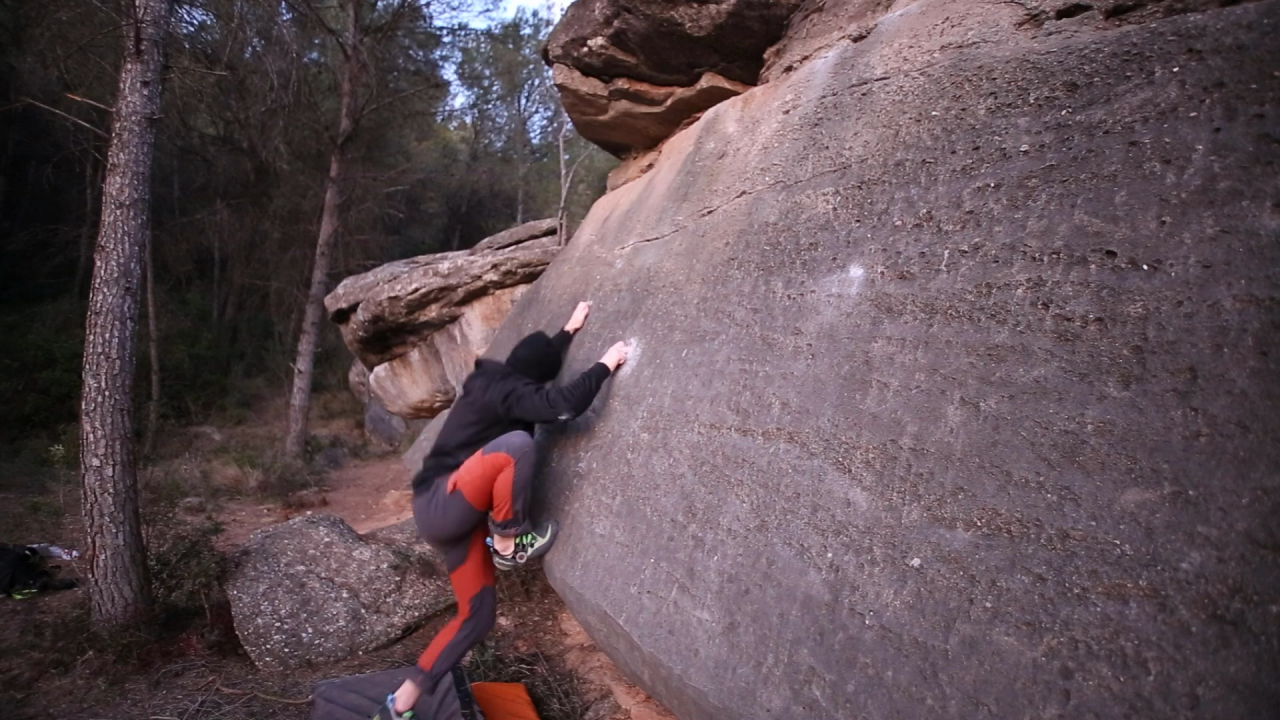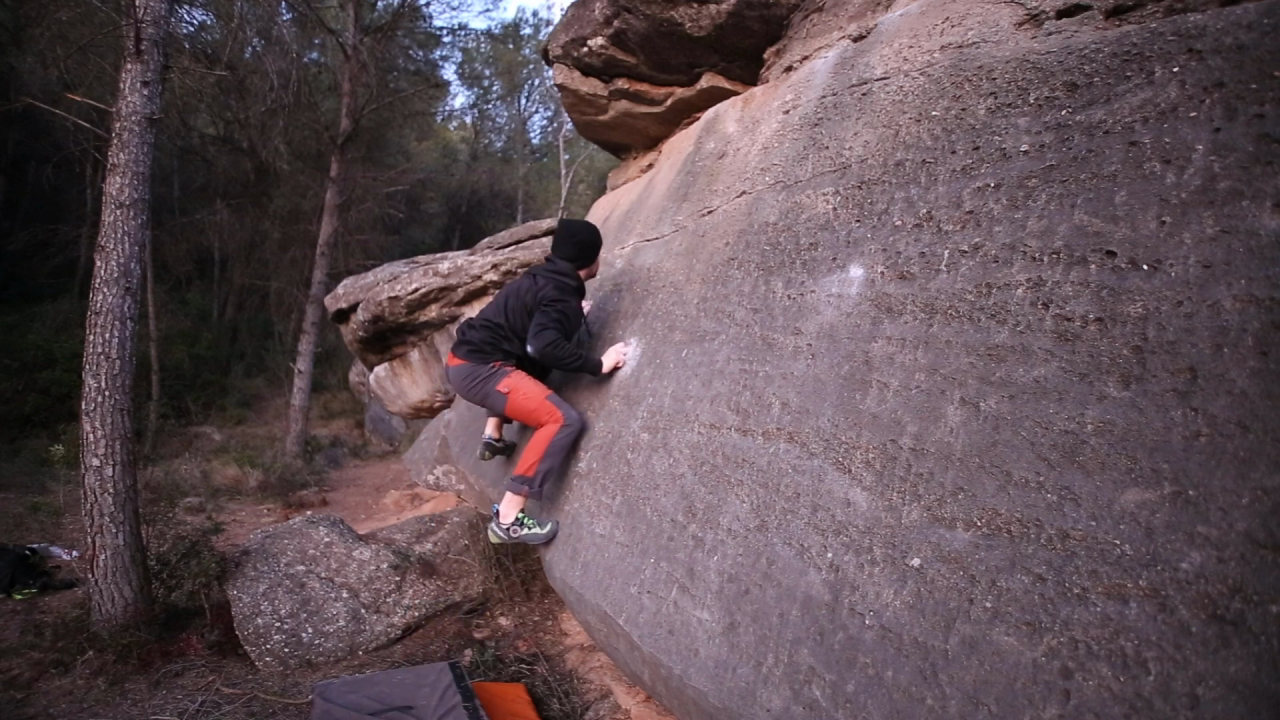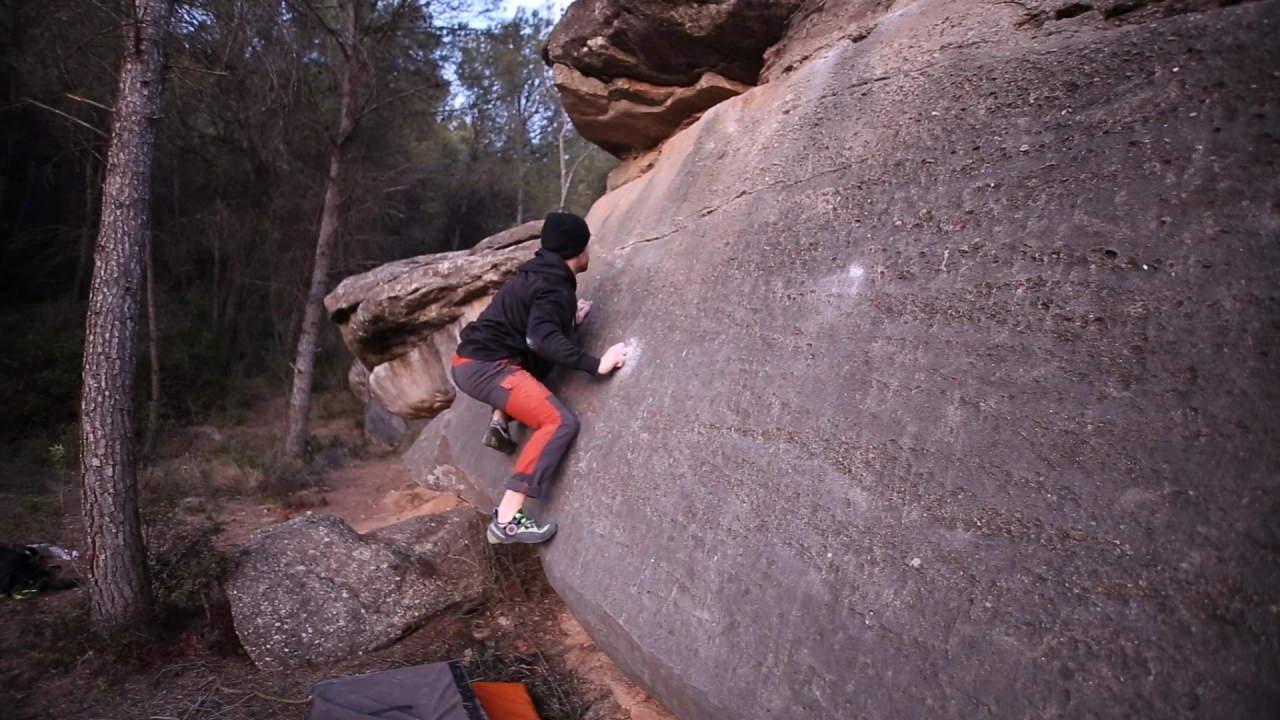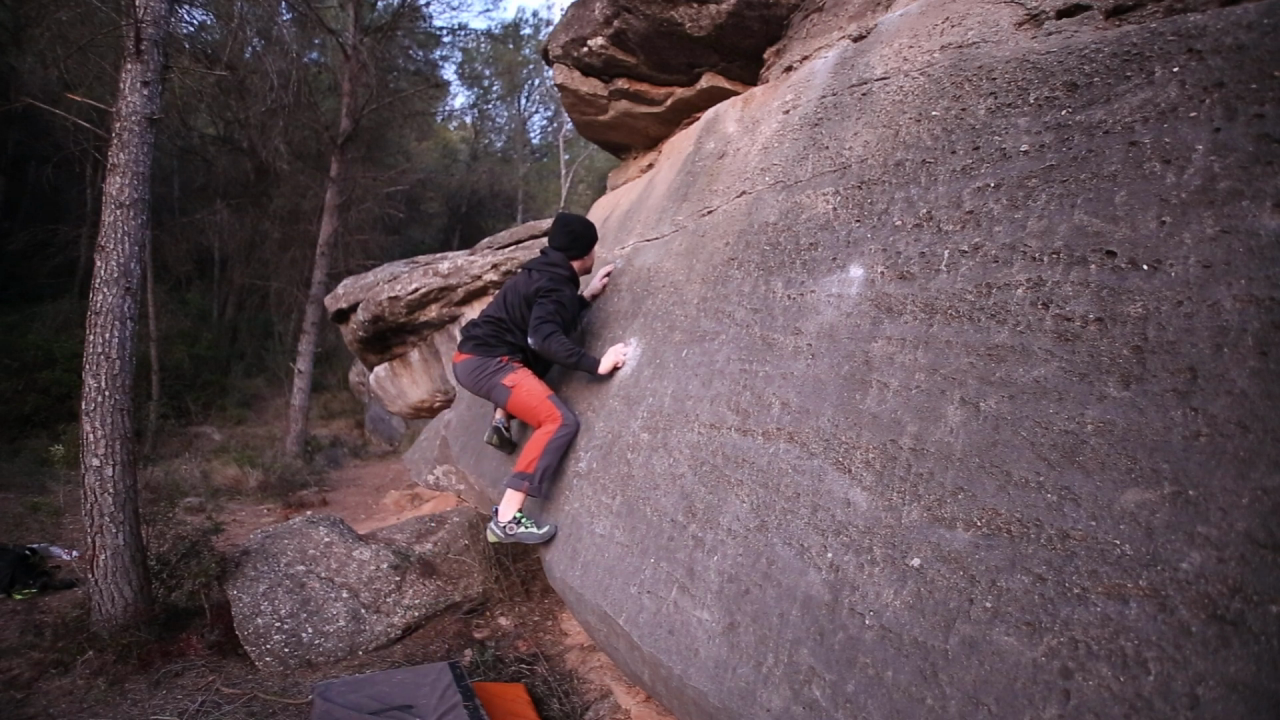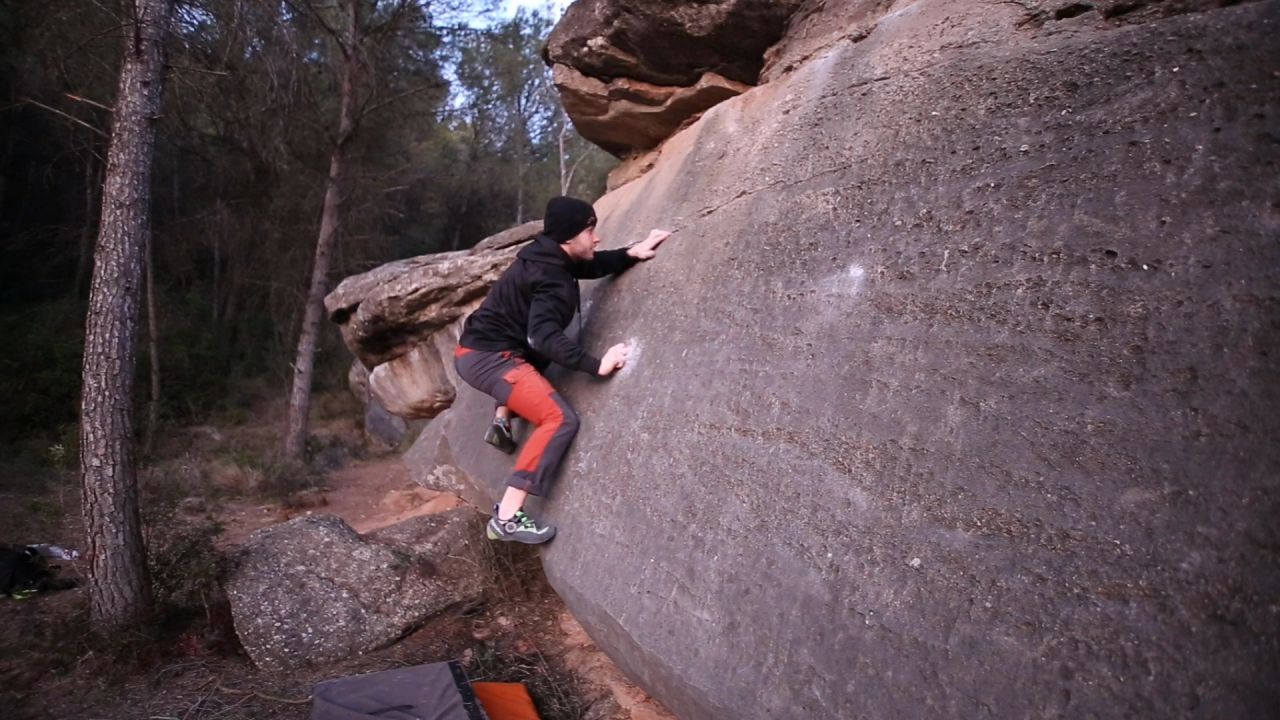
dt=1s
person 1, frame 1
left shoulder: (492, 381)
right shoulder: (510, 391)
left elbow: (535, 360)
right elbow: (564, 404)
left wrist: (569, 331)
right wrist: (605, 365)
left hip: (450, 510)
right hip: (442, 505)
left knee: (477, 616)
right knee: (517, 445)
right ankle: (508, 544)
person 1, frame 2
left shoulder: (544, 279)
right shoulder: (561, 297)
right elbow: (543, 346)
left wrist: (572, 320)
right wrist: (598, 365)
left hip: (464, 361)
right hip: (480, 370)
left knee: (526, 369)
right knee: (563, 421)
left ankle: (492, 436)
right ankle: (508, 519)
person 1, frame 3
left shoulder: (537, 275)
right shoulder: (555, 289)
right elbow: (542, 339)
left wrist: (569, 320)
right wrist: (596, 364)
left hip: (469, 361)
right hip: (487, 368)
left knee: (531, 364)
right knee: (559, 422)
left ankle: (499, 425)
right ankle: (507, 520)
person 1, frame 4
left shoulder: (544, 273)
right shoulder: (556, 286)
left elbow: (545, 320)
right elbow: (544, 338)
left wrist: (587, 296)
right wrist: (597, 364)
left hip: (472, 357)
right hip: (487, 363)
left knee: (531, 361)
right knee: (559, 421)
left ankle: (500, 423)
right ankle: (506, 519)
person 1, frame 5
left shoulder: (548, 257)
right shoulder: (552, 279)
left elbow: (592, 266)
right elbow: (544, 337)
left wrist: (631, 254)
right wrist: (598, 365)
left hip: (479, 350)
right hip: (489, 358)
left knee: (532, 358)
right knee: (559, 420)
left ankle: (501, 423)
right ankle: (507, 517)
